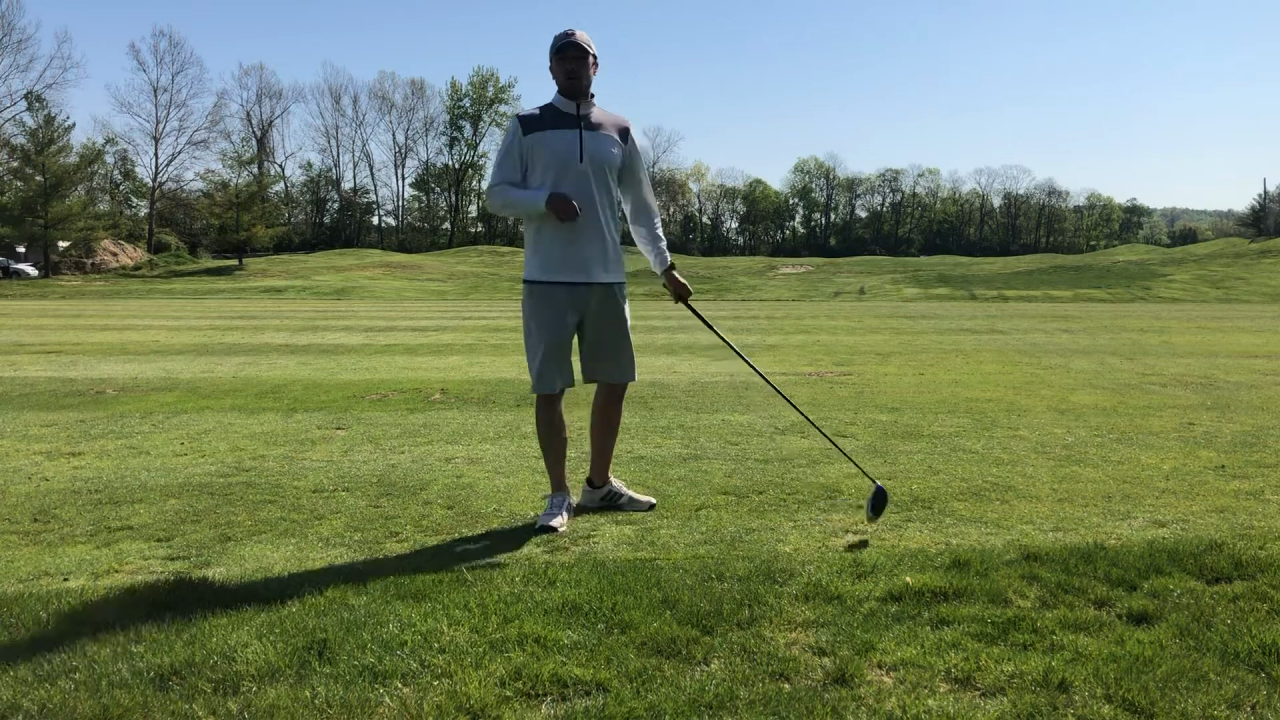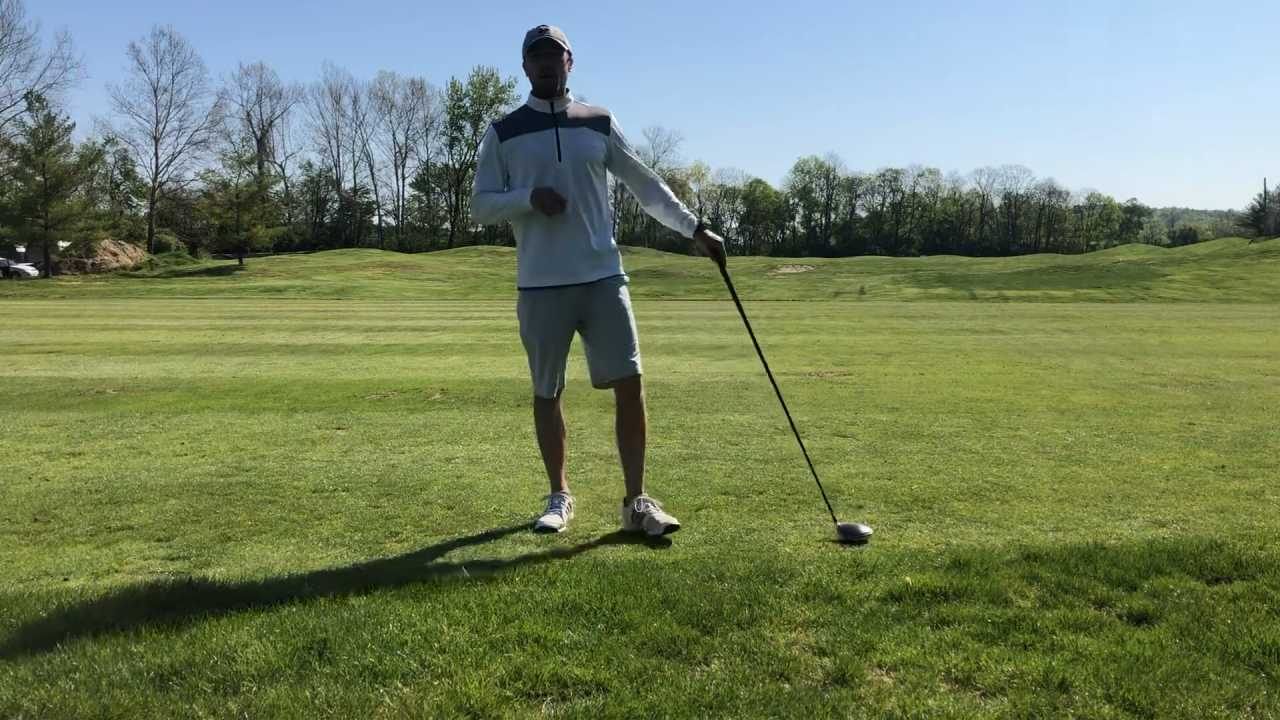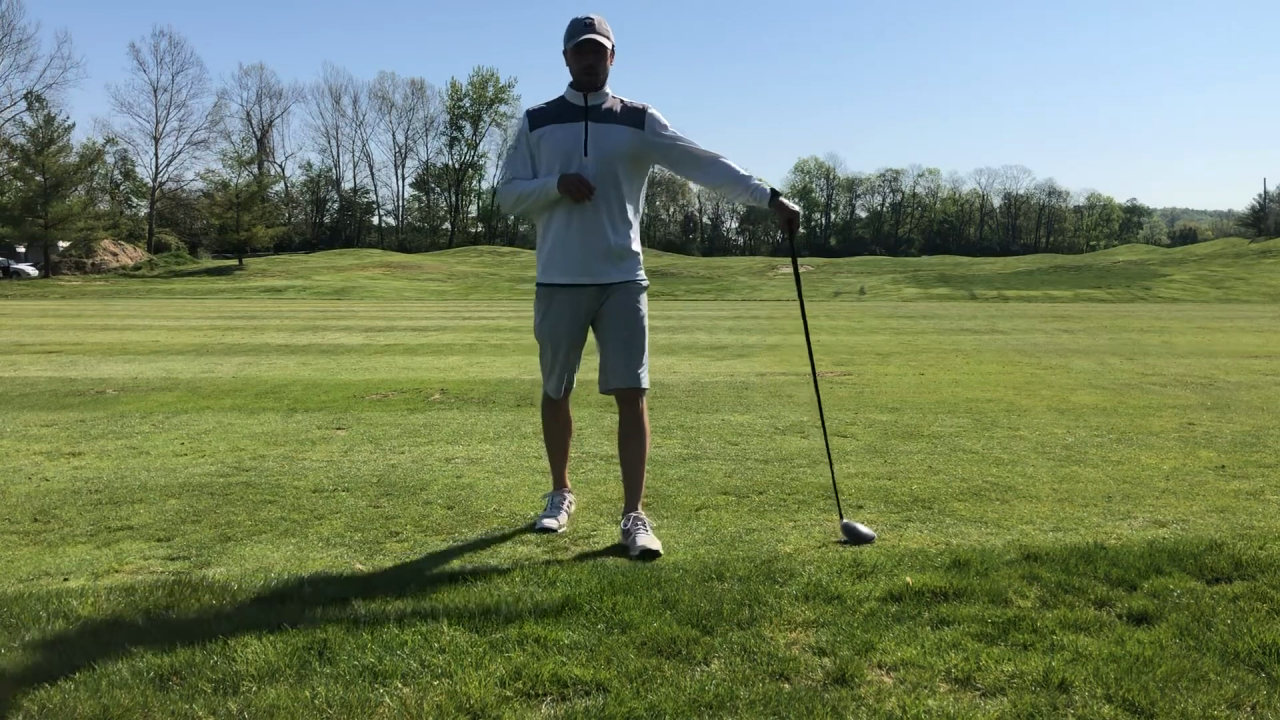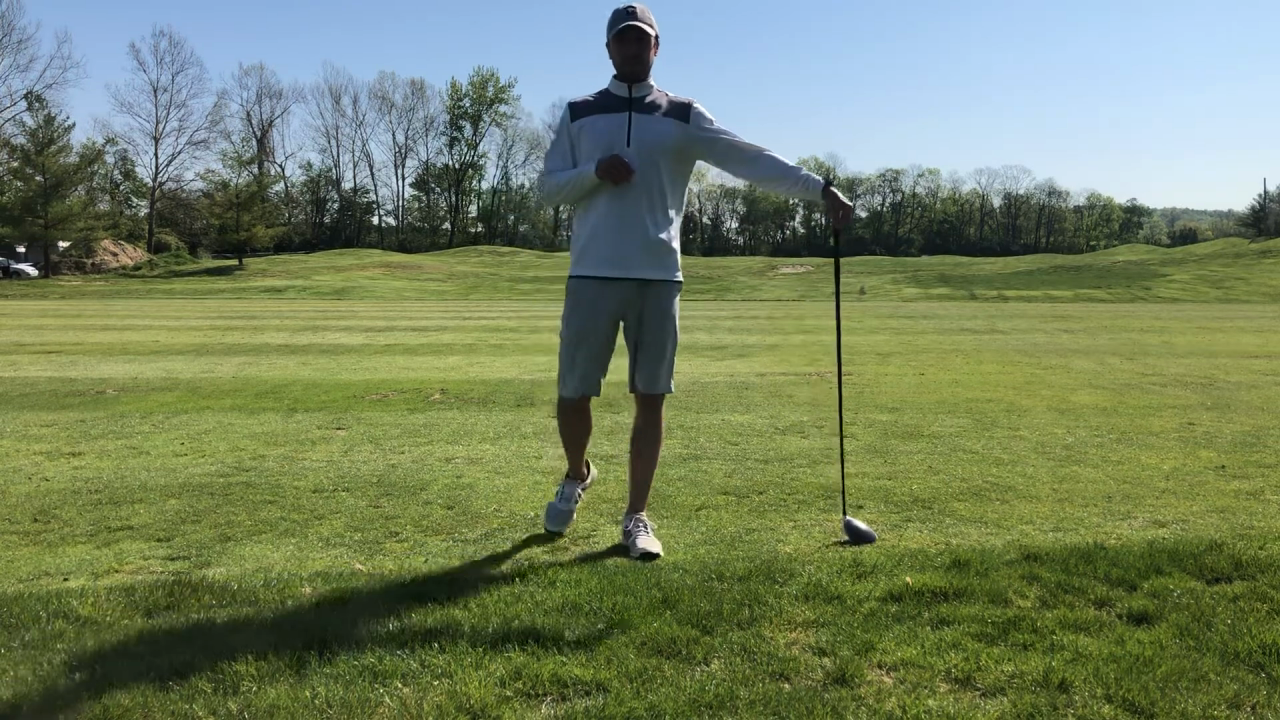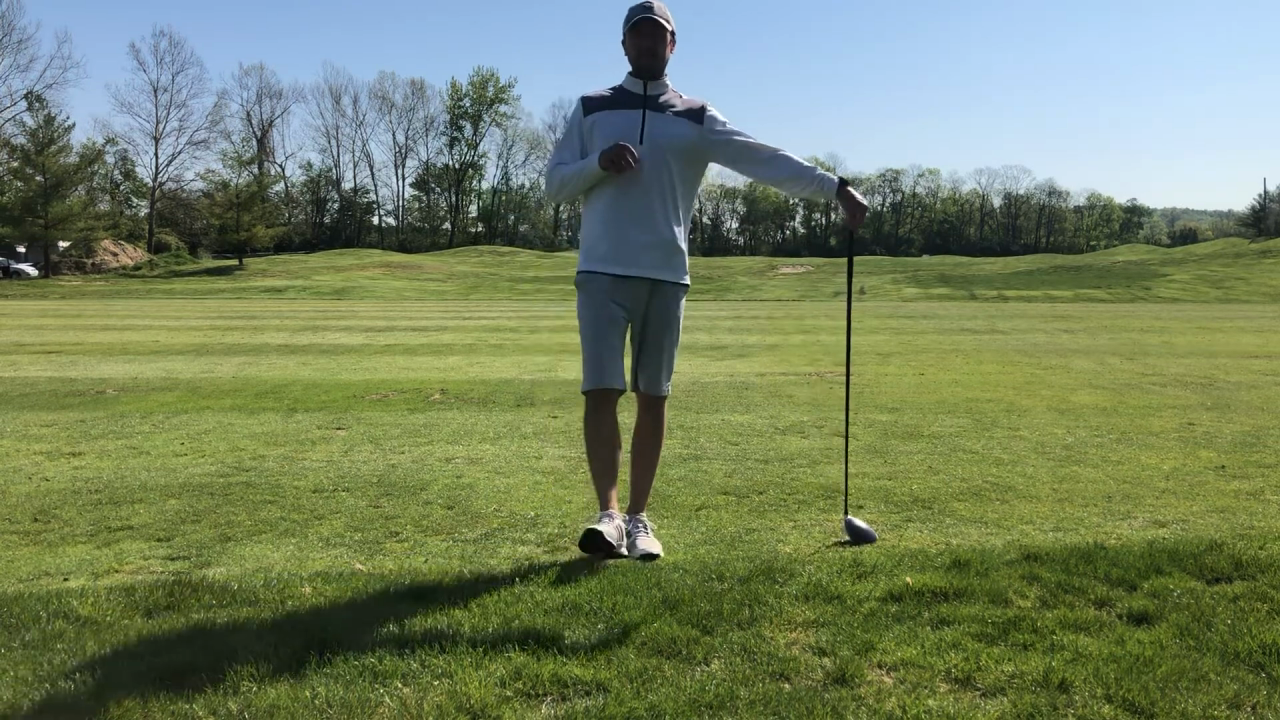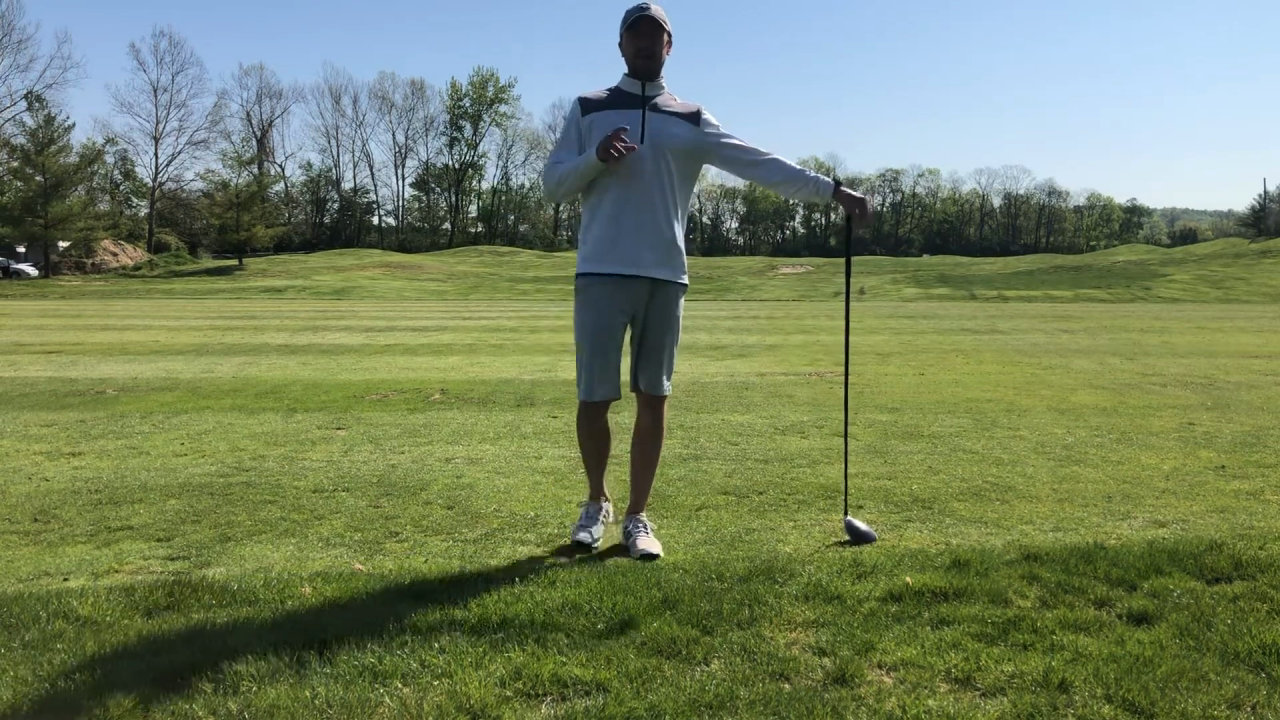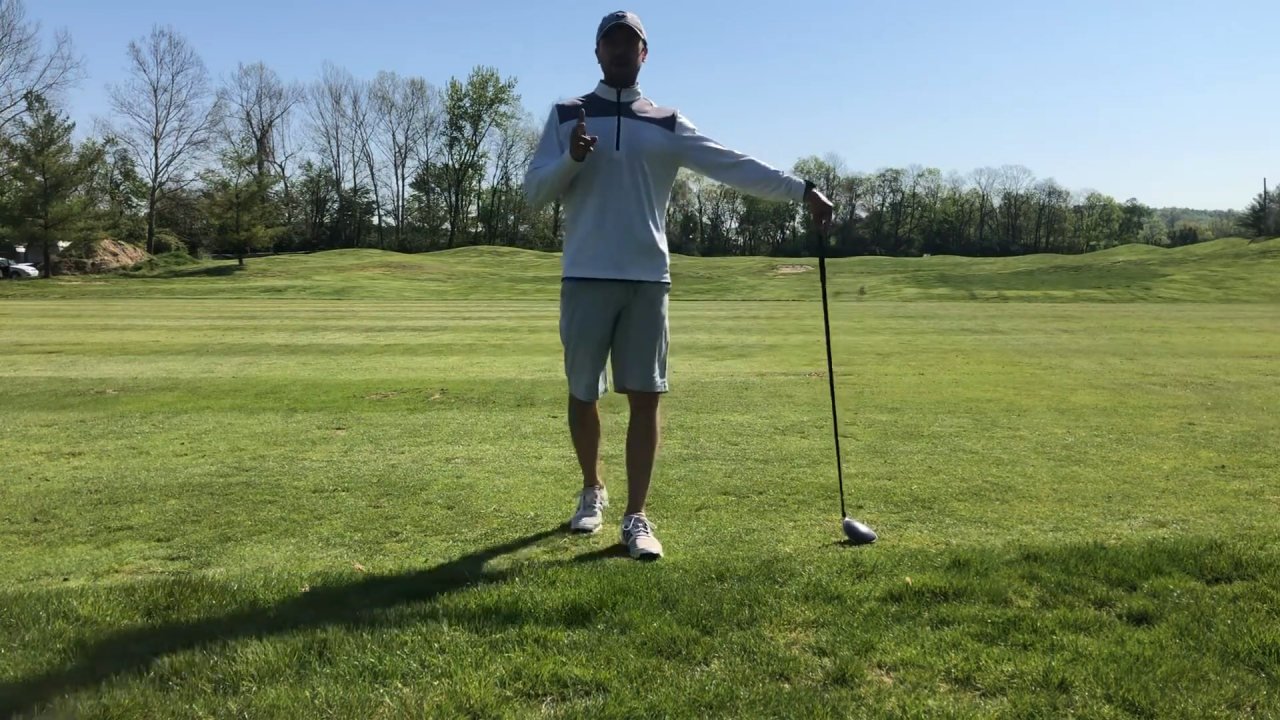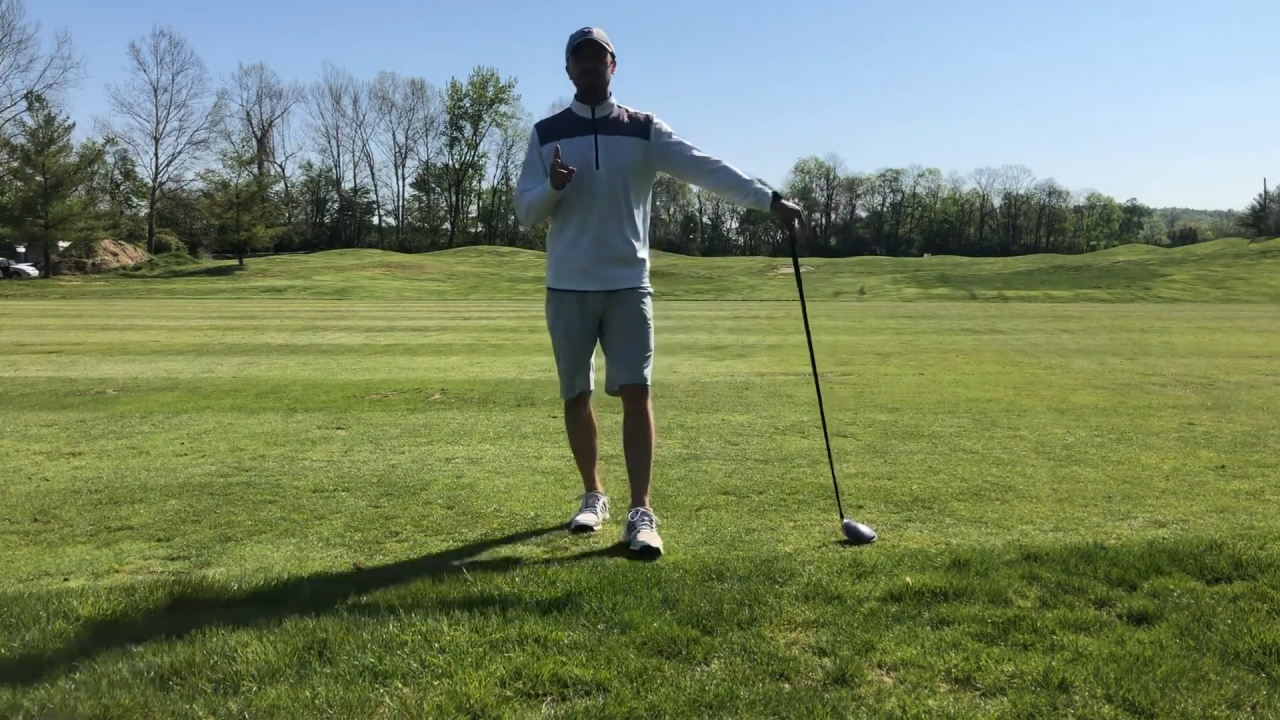
dt=0.5s
person 1, frame 1
left shoulder: (618, 132)
right shoulder: (525, 127)
left elbow: (641, 205)
right elbow: (497, 195)
left wrist: (666, 265)
right wrist: (545, 200)
left hip: (607, 280)
right hip: (547, 281)
left knee: (615, 383)
right knee: (549, 390)
left ankle: (600, 482)
right ankle: (560, 494)
person 1, frame 2
left shoulder: (600, 123)
right shoulder: (503, 132)
left elbow: (646, 185)
right elbow: (482, 206)
left wrist: (696, 229)
right wrist: (530, 197)
left hip: (603, 277)
right hip: (541, 285)
left knee: (629, 383)
right knee: (546, 394)
left ankle: (636, 500)
right ankle: (559, 495)
person 1, frame 3
left shoulder: (638, 120)
right shoulder: (536, 121)
left elbow: (704, 164)
right elbow: (509, 195)
left wrist: (767, 196)
right wrist: (555, 185)
left hip: (622, 279)
right hip: (558, 281)
left knee: (631, 394)
right knee: (555, 393)
left ankle: (633, 516)
right ankle: (561, 492)
person 1, frame 4
left shoulder: (683, 115)
right shoulder: (578, 113)
left elbow: (752, 160)
right elbow: (548, 189)
left wrist: (819, 187)
right wrist: (594, 171)
left hip: (658, 276)
right hip: (592, 274)
left knee: (651, 398)
right knee: (573, 394)
left ankle: (637, 517)
right ankle: (577, 474)
person 1, frame 5
left shoulder: (697, 118)
right shoulder: (591, 108)
left elbow: (767, 160)
right elbow: (555, 184)
left wrist: (836, 187)
right wrist: (599, 162)
left hip: (666, 275)
right hip: (603, 272)
left knee: (653, 398)
right knee: (601, 391)
left ankle: (638, 517)
right ankle: (609, 516)
person 1, frame 6
left shoulder: (691, 120)
right shoulder: (587, 109)
left elbow: (761, 164)
right elbow: (553, 185)
left wrist: (831, 189)
right wrist: (596, 156)
left hip: (665, 276)
right hip: (602, 273)
left knee: (653, 399)
right knee: (595, 398)
left ankle: (637, 517)
right ankle: (596, 503)
person 1, frame 7
left shoulder: (667, 123)
right shoulder: (567, 115)
left elbow: (733, 164)
right elbow: (535, 192)
left wrist: (800, 189)
right wrist: (571, 159)
left hip: (647, 278)
right hip: (585, 276)
left knee: (645, 396)
right knee: (583, 394)
left ankle: (637, 517)
right ankle: (592, 490)
person 1, frame 8
left shoulder: (644, 128)
right shoulder: (546, 133)
left elbow: (707, 168)
right elbow: (524, 210)
left wrist: (770, 198)
right wrist: (552, 186)
left hip: (628, 283)
right hip: (568, 286)
left knee: (636, 392)
right knee: (576, 395)
left ankle: (640, 514)
right ankle: (593, 495)
